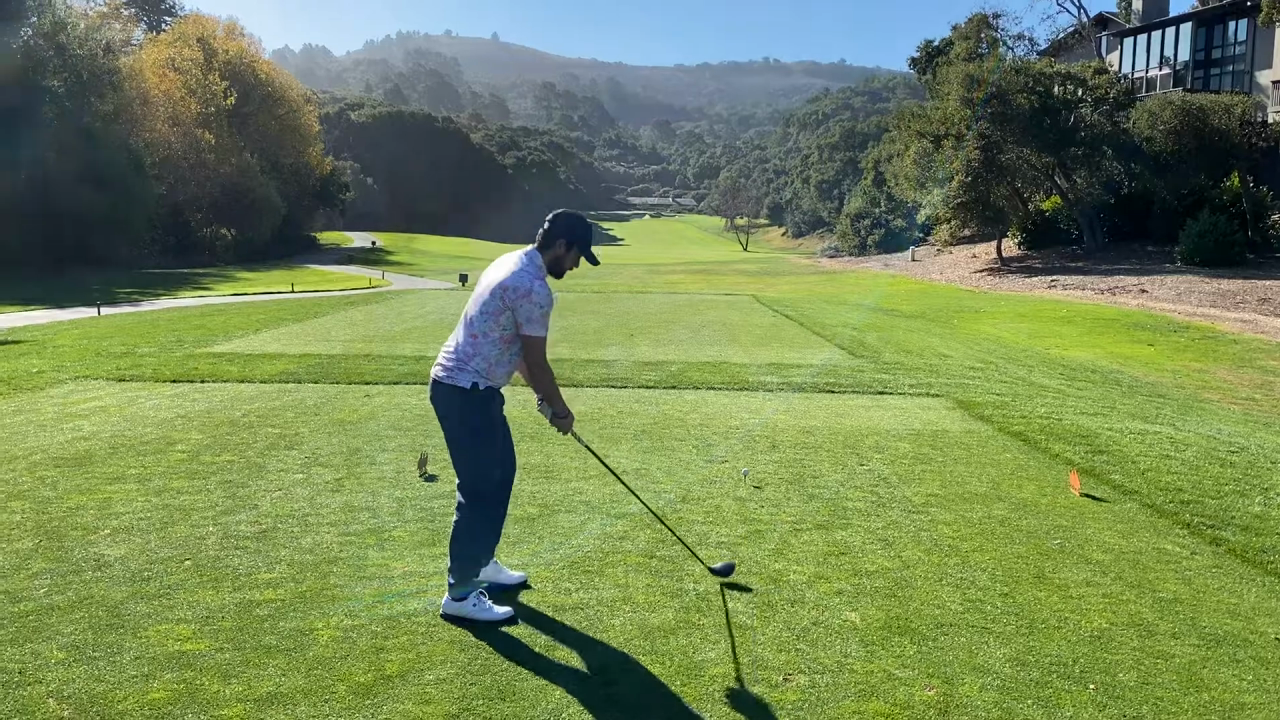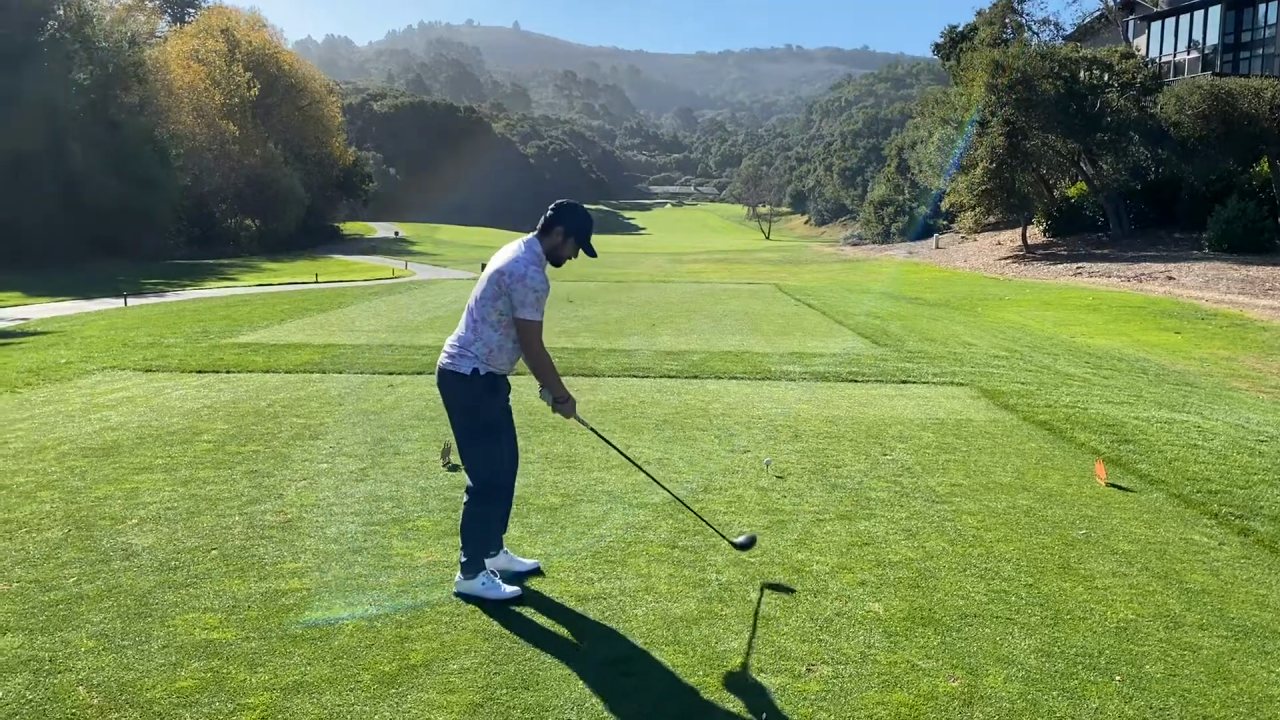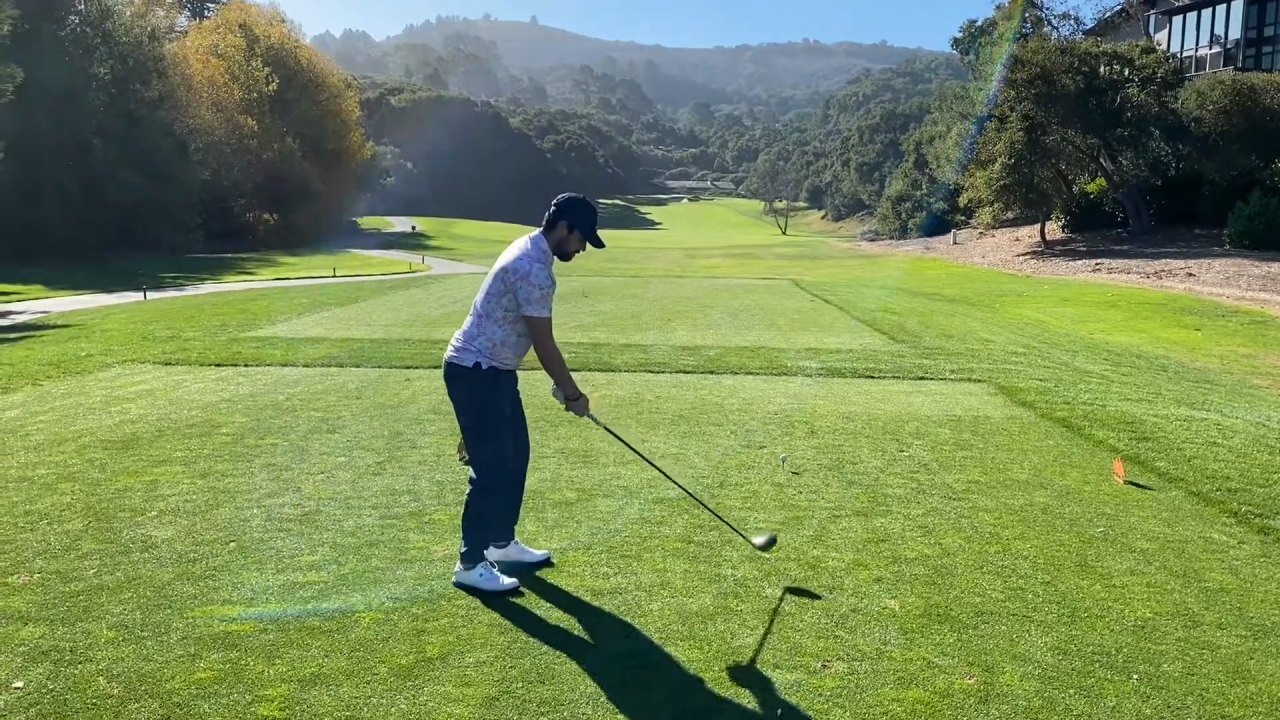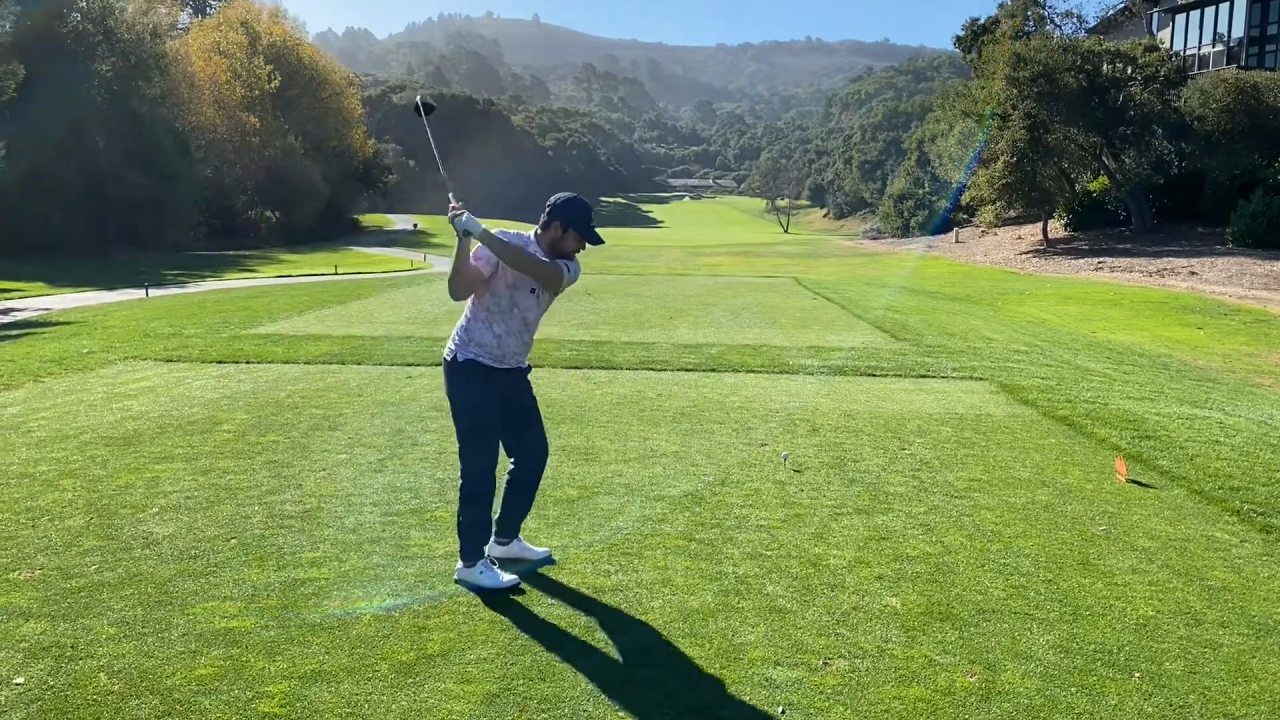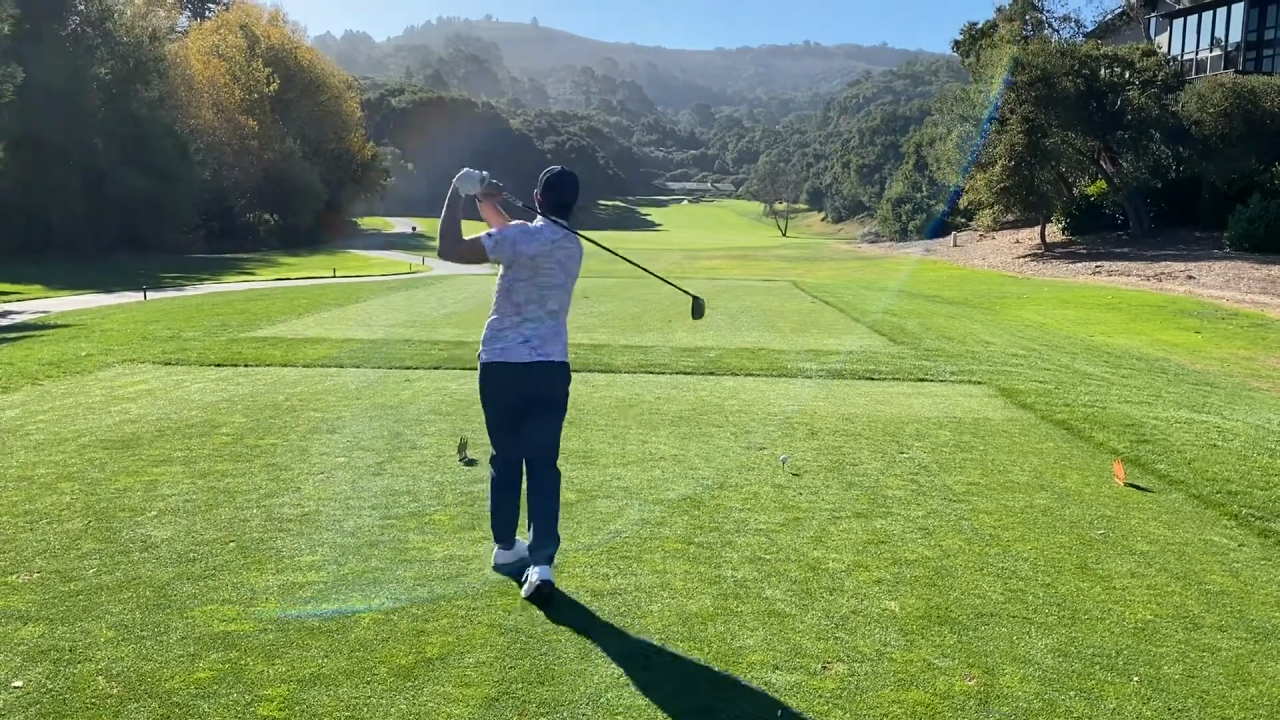
dt=1s
person 1, frame 1
left shoulder: (512, 263)
right shoulder: (533, 287)
right elbow: (537, 363)
left wrist: (543, 396)
right wrist: (560, 410)
left hip: (463, 386)
right hip: (466, 392)
left knee: (500, 472)
right knee: (480, 490)
left ankle: (480, 562)
right ankle: (459, 592)
person 1, frame 2
left shoulder: (518, 254)
right shoulder: (530, 273)
right elbow: (532, 348)
left wrist: (550, 386)
right wrist: (561, 395)
left hip: (479, 375)
right hip: (471, 378)
left knee: (503, 466)
right knee: (487, 477)
left ankle: (491, 551)
right ankle: (471, 572)
person 1, frame 3
left shoulder: (531, 253)
right shoulder: (533, 269)
left elbow: (542, 332)
right elbow: (542, 343)
left wrist: (563, 384)
right wrist: (574, 394)
left hip: (494, 370)
right hip: (474, 371)
left knee: (515, 456)
right knee: (491, 467)
left ankle: (500, 542)
right ankle: (470, 563)
person 1, frame 4
left shoulder: (566, 266)
right shoulder: (499, 242)
left elbow: (532, 269)
right elbow: (459, 292)
left wrist: (480, 232)
right wrist: (466, 241)
left hip: (511, 371)
right hip: (470, 368)
left knee: (533, 453)
right knee: (480, 463)
left ankle: (504, 538)
right ankle: (471, 561)
person 1, frame 5
left shoulder: (523, 237)
right shoulder: (573, 246)
left elbow: (451, 250)
left wrist: (457, 193)
right wrist: (488, 203)
left hip: (501, 365)
right hip: (550, 370)
left knee: (506, 460)
right knee: (542, 465)
left ankle: (505, 547)
right ankle: (541, 563)
